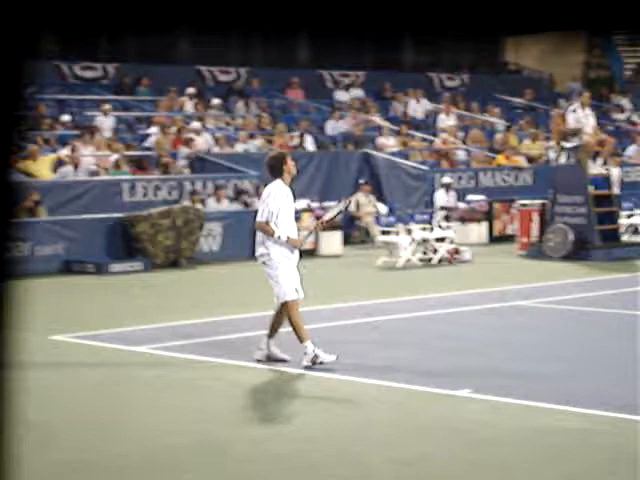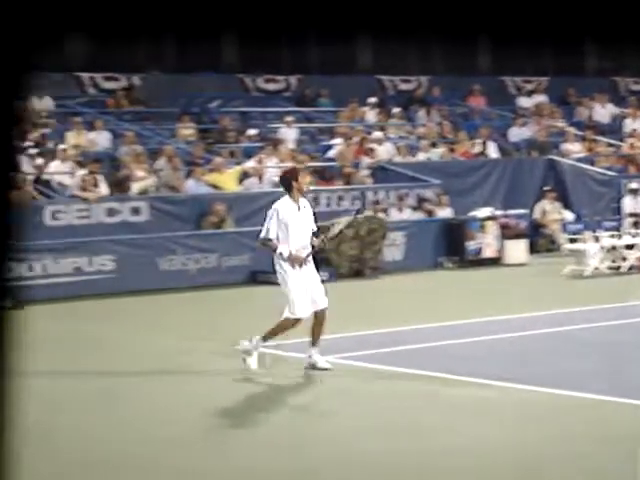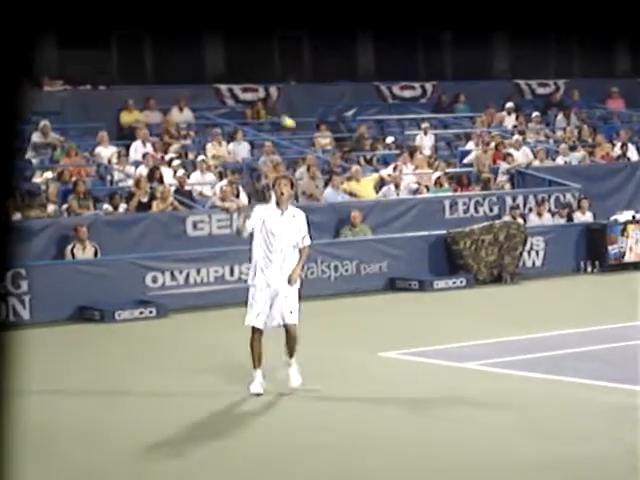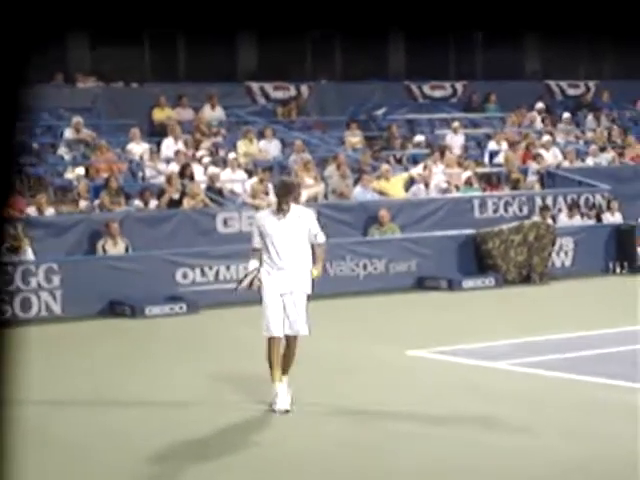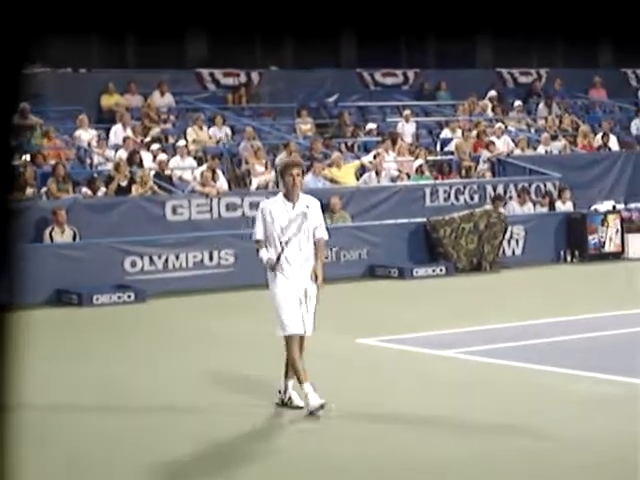
dt=1s
person 1, frame 1
left shoulder: (286, 191)
right shoulder: (273, 191)
right elbow: (260, 225)
right wrist: (287, 239)
left hip: (286, 255)
right hip: (275, 255)
left knee: (287, 303)
right knee: (290, 302)
left ankle: (267, 347)
right ankle: (311, 352)
person 1, frame 2
left shoulder: (305, 205)
right shoulder: (278, 209)
right elbow: (266, 240)
left wrist: (315, 242)
right wrist: (289, 255)
left hip: (307, 266)
right hip: (289, 269)
left knee: (320, 311)
right knee: (295, 317)
left ankle: (314, 355)
right ankle: (254, 345)
person 1, frame 3
left shoulder: (299, 216)
right shoulder: (261, 212)
left elbow: (304, 246)
right elbow: (243, 230)
left wrist: (299, 267)
right wrist: (243, 223)
left hip: (287, 280)
right hip: (261, 279)
left knee: (291, 327)
right knee: (257, 328)
left ankle: (292, 361)
right ankle: (258, 375)
person 1, frame 4
left shoulder: (307, 216)
right shoulder: (262, 219)
left elbow: (318, 241)
right elbow: (258, 248)
left wrist: (318, 264)
right wrist: (253, 267)
left hip: (297, 284)
right hip: (272, 284)
left knee: (294, 335)
right knee: (274, 336)
left ankle: (282, 377)
right ankle: (279, 391)
person 1, frame 5
left shoulder: (313, 204)
right shoulder: (267, 207)
left elbow: (320, 240)
right elbow: (259, 240)
left wrist: (319, 265)
right wrist: (267, 258)
left hip: (307, 280)
right hip: (282, 280)
left knee: (300, 337)
right knee: (292, 335)
left ankle: (286, 390)
right ankle: (309, 394)
